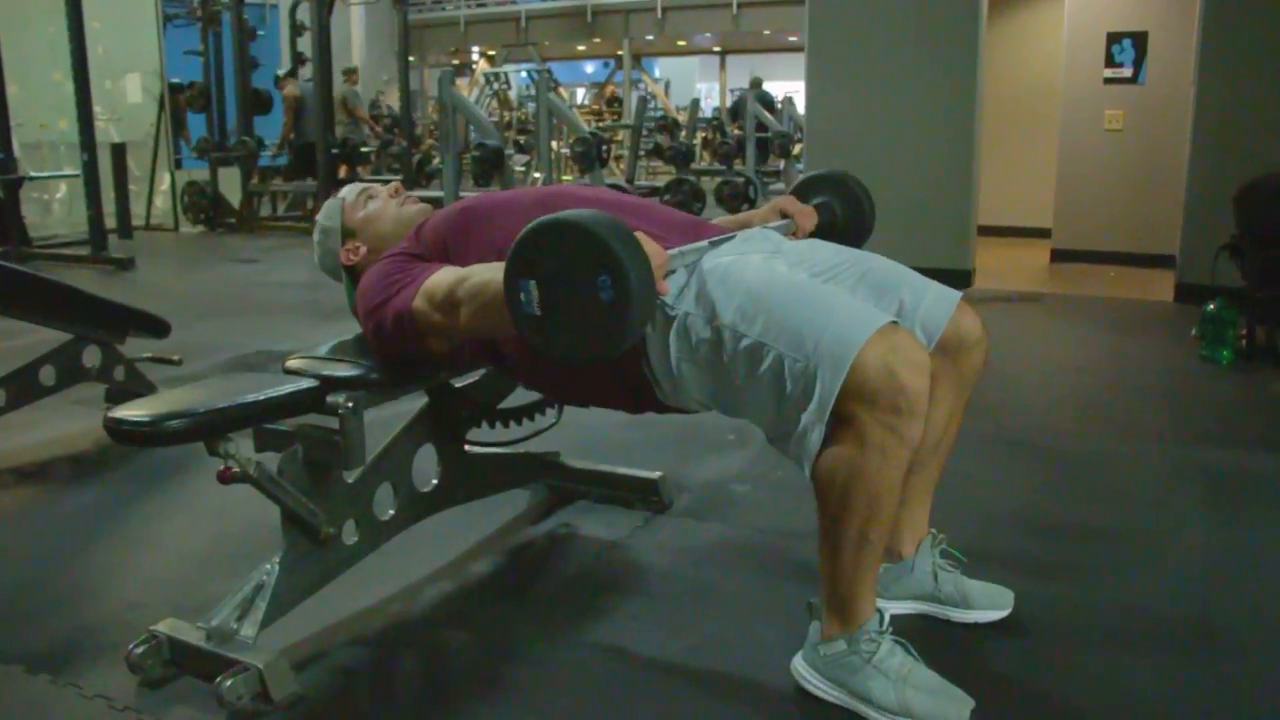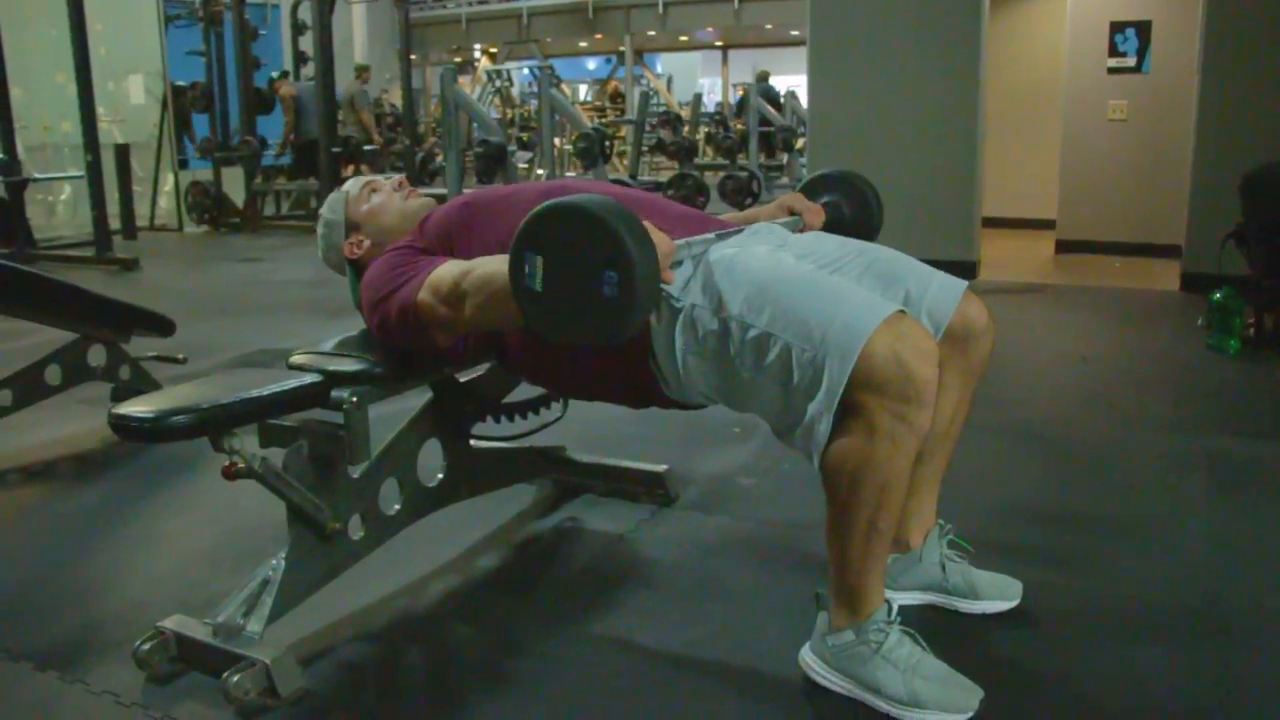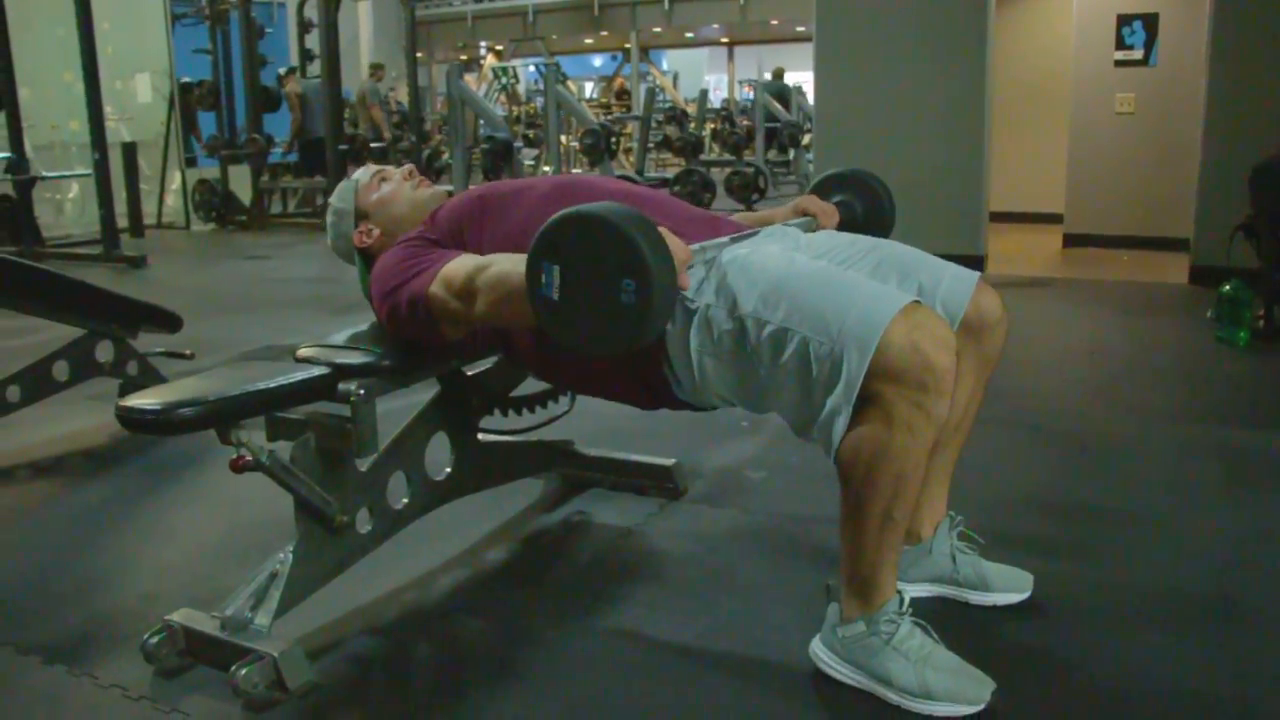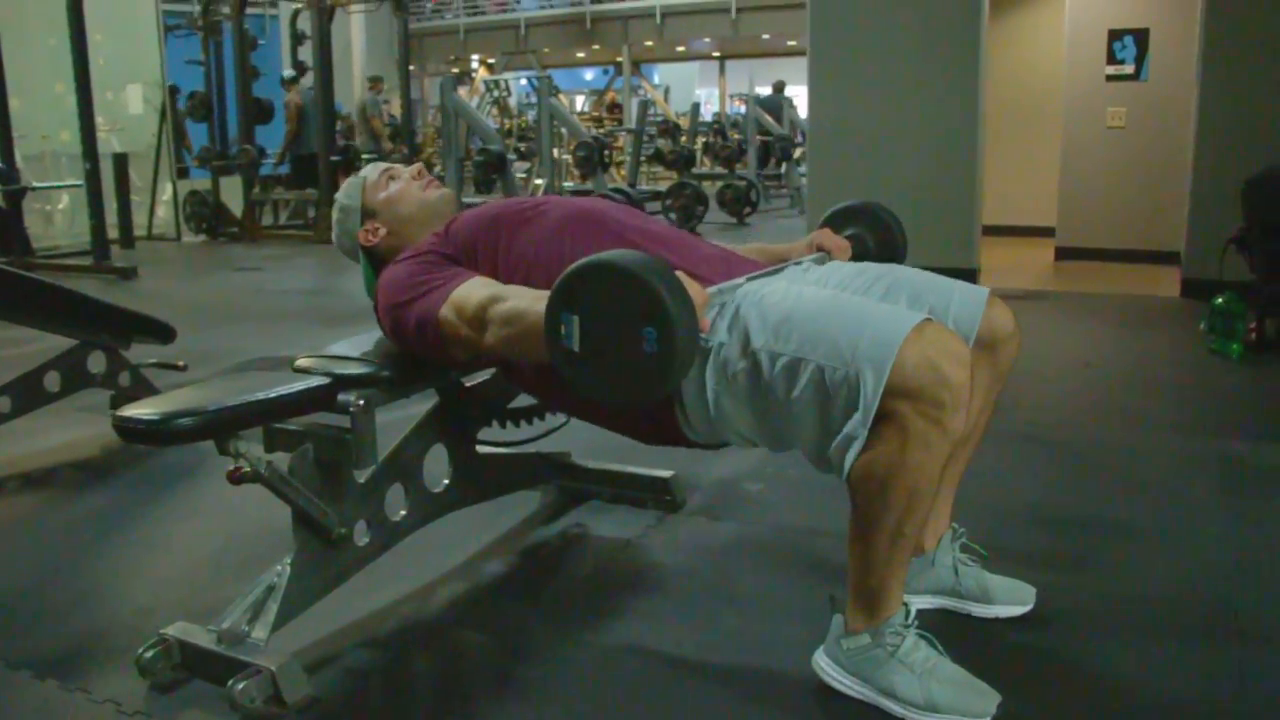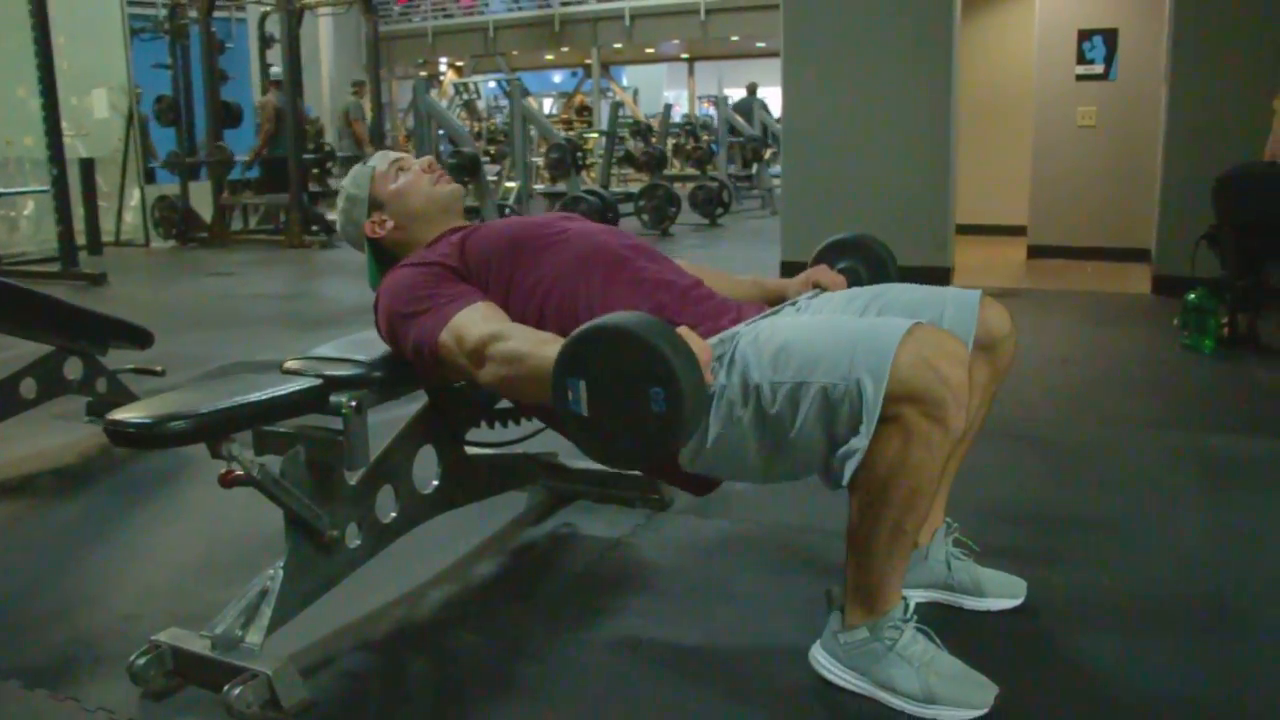
dt=0.3s
person 1, frame 1
left shoulder: (460, 231)
right shoulder: (390, 283)
right elbow: (462, 303)
left wrist: (750, 215)
right hip: (670, 294)
left knee: (956, 335)
right knee: (890, 379)
left ankle: (902, 558)
right ankle: (845, 641)
person 1, frame 2
left shoulder: (472, 224)
right shoulder: (395, 275)
right elbow: (463, 296)
left wrist: (756, 212)
right hip: (675, 290)
left knee: (962, 324)
right knee: (898, 369)
left ankle: (911, 551)
right ankle: (853, 633)
person 1, frame 3
left shoulder: (482, 216)
right shoulder: (404, 266)
right elbow: (479, 289)
left wrist: (770, 214)
right hip: (687, 292)
left knee: (976, 314)
right knee: (916, 359)
left ankle: (920, 542)
right ankle: (864, 624)
person 1, frame 4
left shoulder: (514, 228)
right shoulder: (411, 277)
right elbow: (493, 318)
left wrist: (784, 252)
left hip: (746, 289)
right hip: (704, 339)
left knee: (987, 328)
right knee: (932, 372)
left ankle: (927, 554)
right ankle: (868, 635)
person 1, frame 5
left shoulder: (512, 244)
right shoulder: (415, 284)
right elbow: (493, 351)
left wrist: (783, 287)
left hip: (751, 327)
right hip: (704, 380)
left knee: (985, 328)
right knee: (933, 375)
left ankle: (920, 549)
right ankle: (866, 629)
